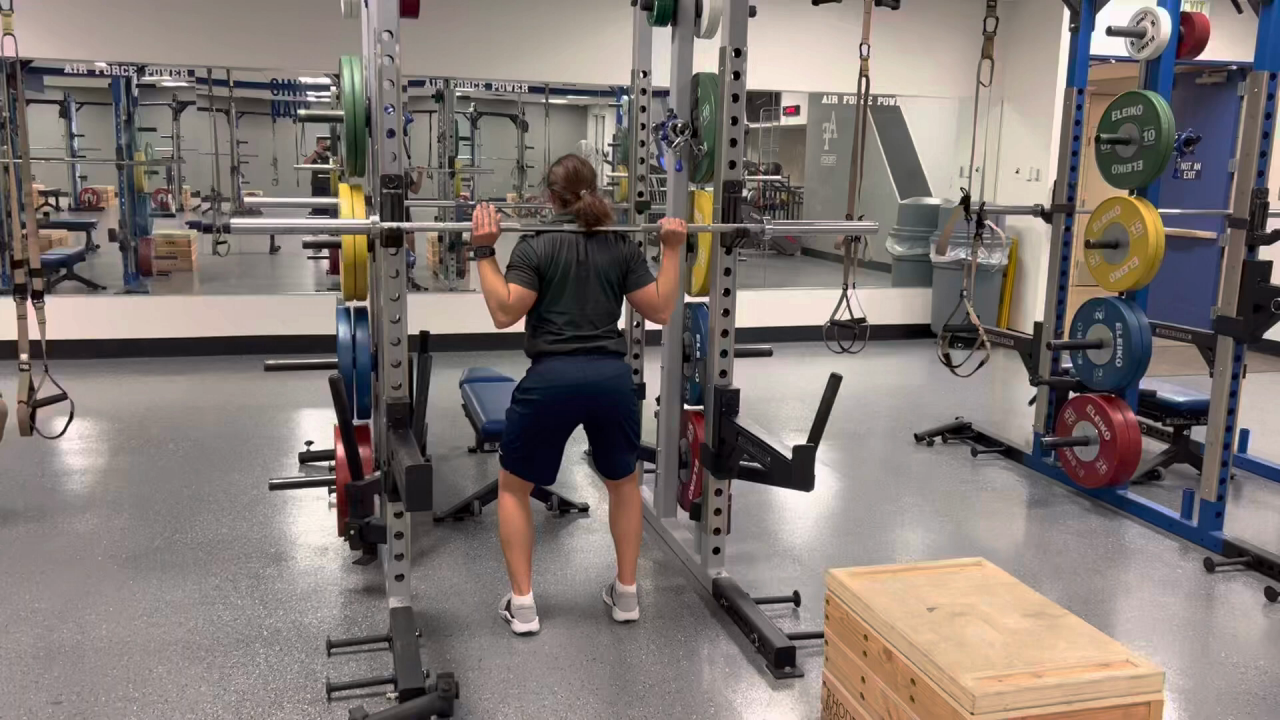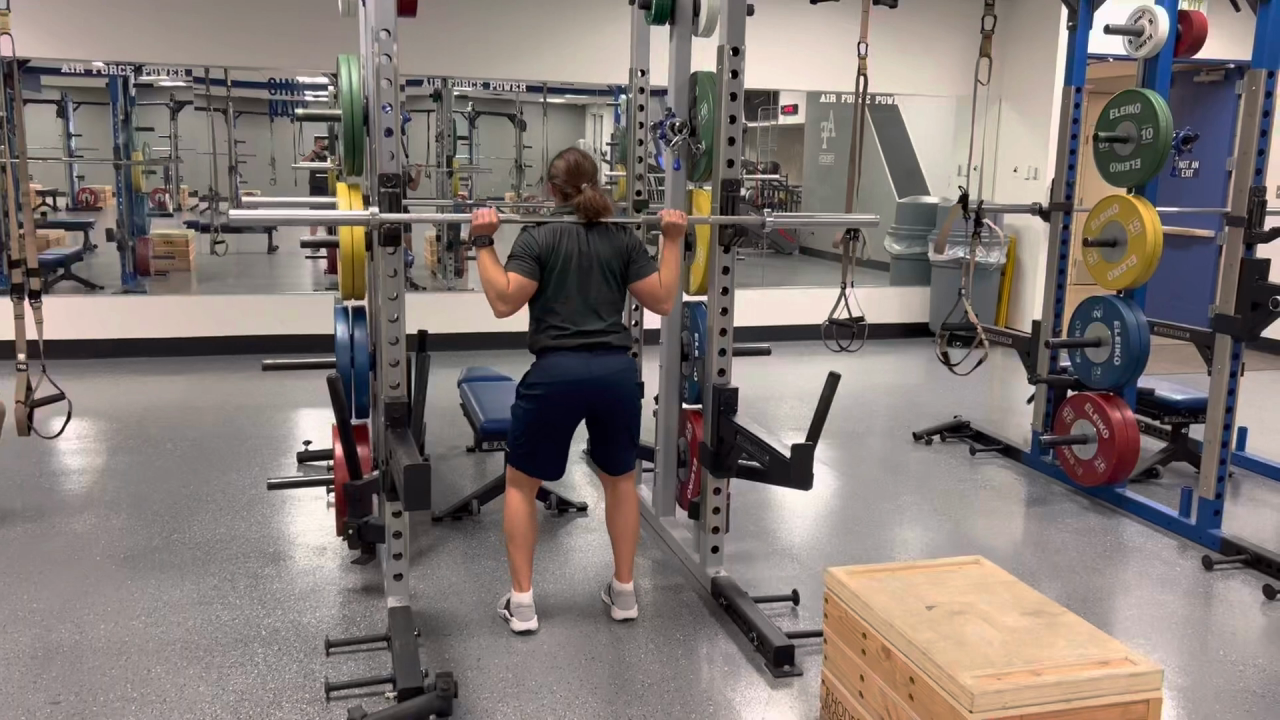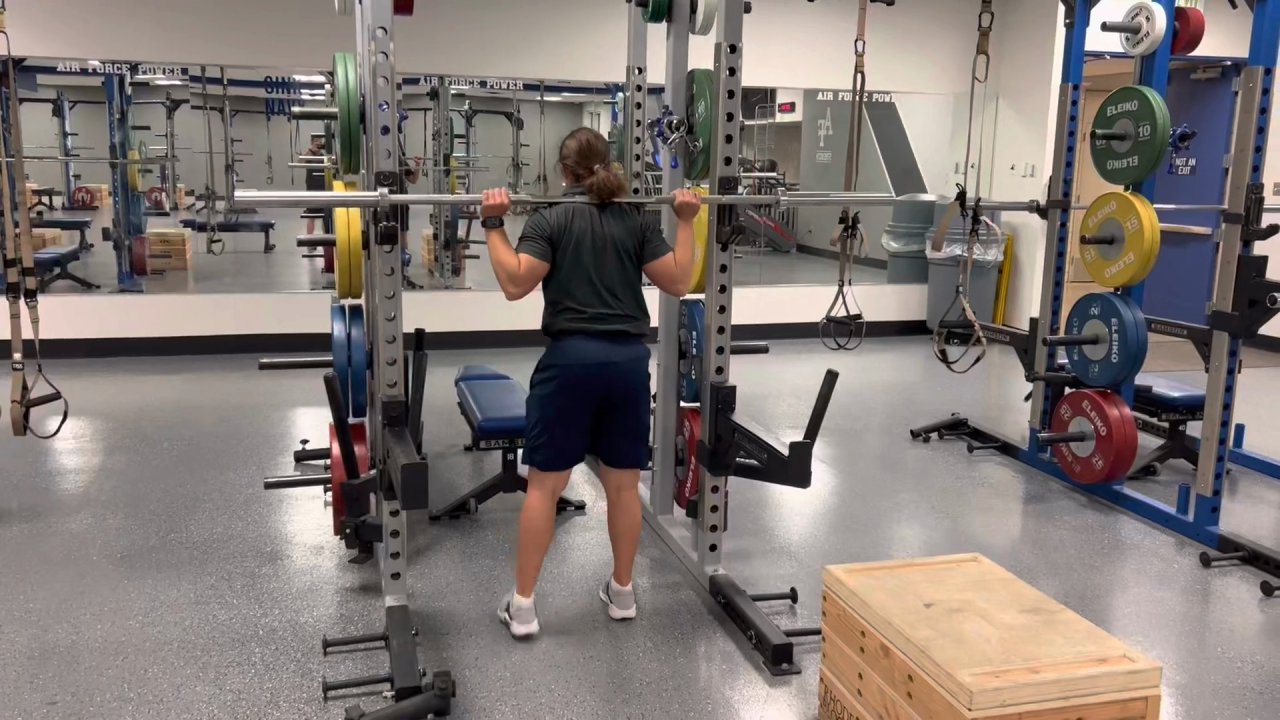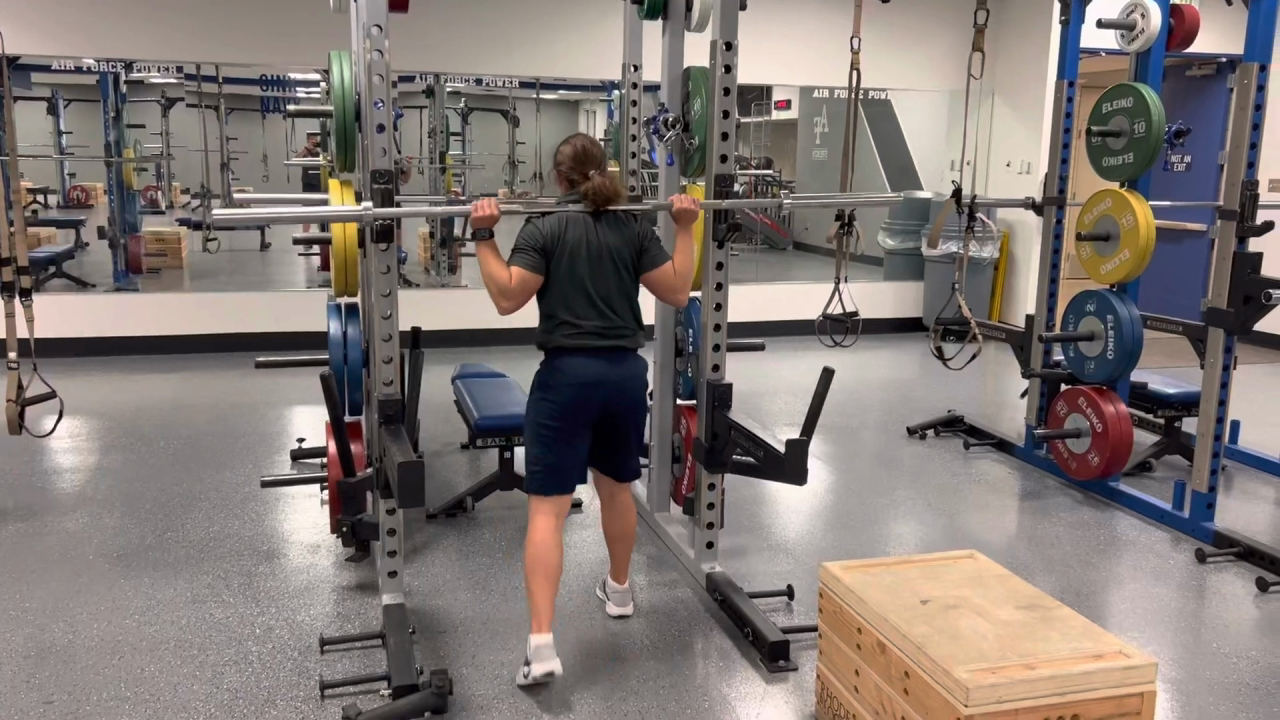
dt=0.3s
person 1, frame 1
left shoulder: (536, 246)
right shoulder: (622, 247)
left elbow: (504, 312)
right elbow: (661, 310)
left wrist: (484, 252)
right wrist: (673, 250)
left hip: (552, 380)
right hip: (612, 378)
left knee: (514, 488)
right knee: (624, 483)
left ankle: (522, 603)
right ankle: (626, 593)
person 1, frame 2
left shoulder: (538, 238)
right shoulder: (623, 239)
left elbow: (504, 302)
right elbow: (663, 301)
left wrist: (483, 243)
right wrist: (673, 242)
left hip: (556, 375)
right hip: (616, 373)
left knee: (520, 485)
right knee: (621, 481)
left ankle: (522, 600)
right ankle: (623, 591)
person 1, frame 3
left shoulder: (550, 218)
right shoulder: (637, 219)
left elbow: (515, 283)
right elbow: (678, 282)
left wrist: (493, 223)
right wrist: (686, 221)
left hip: (570, 358)
right hip: (628, 358)
left knee: (544, 483)
right knee: (622, 483)
left ankle: (523, 603)
right ankle: (621, 592)
person 1, frame 4
left shoulder: (543, 228)
right shoulder: (634, 228)
left elbow: (507, 297)
right elbow: (677, 291)
left wrist: (483, 235)
right wrist: (685, 229)
left hip: (567, 375)
right hip: (626, 372)
left knee: (547, 507)
right knee: (617, 488)
left ankle: (542, 644)
right ankle: (618, 588)
